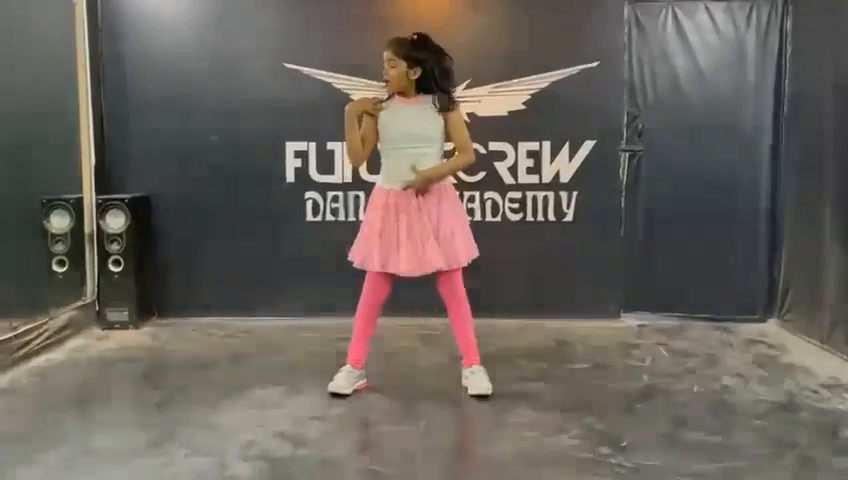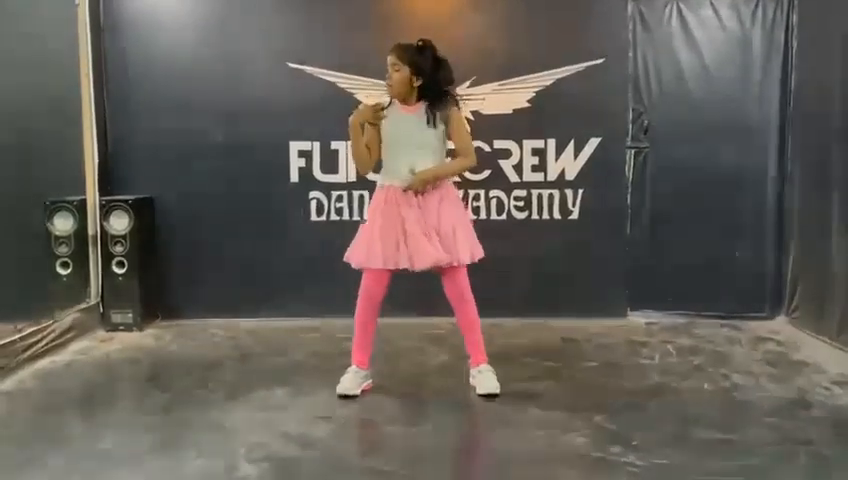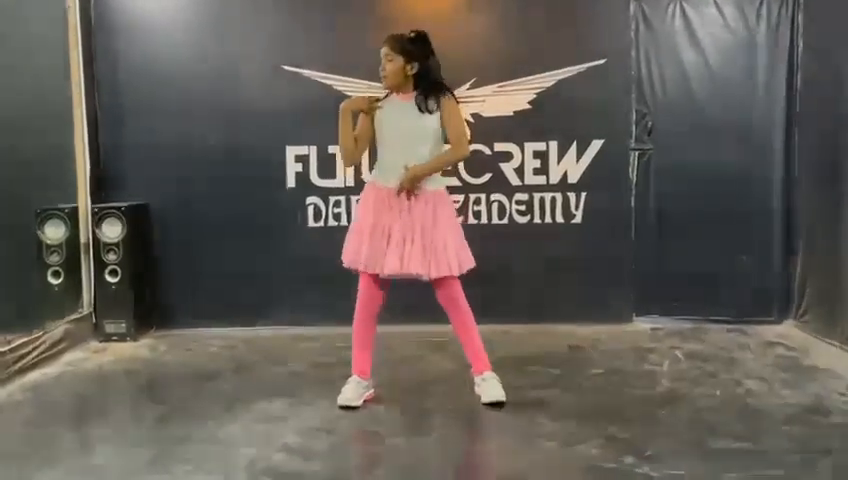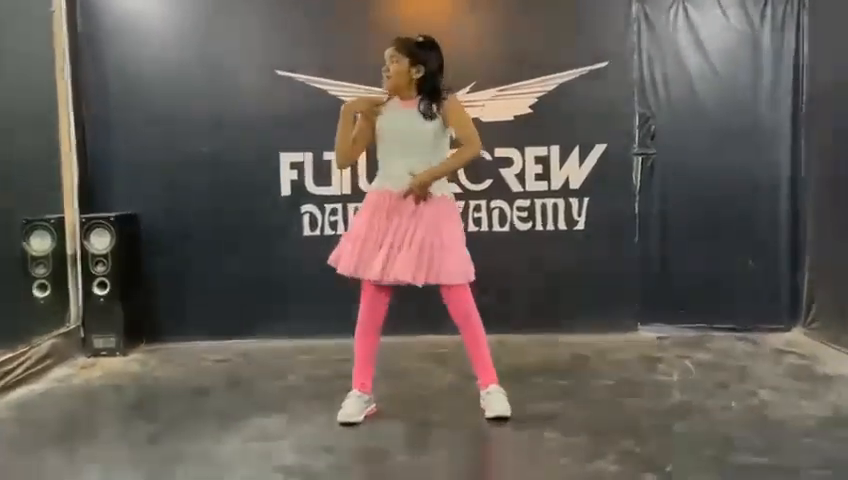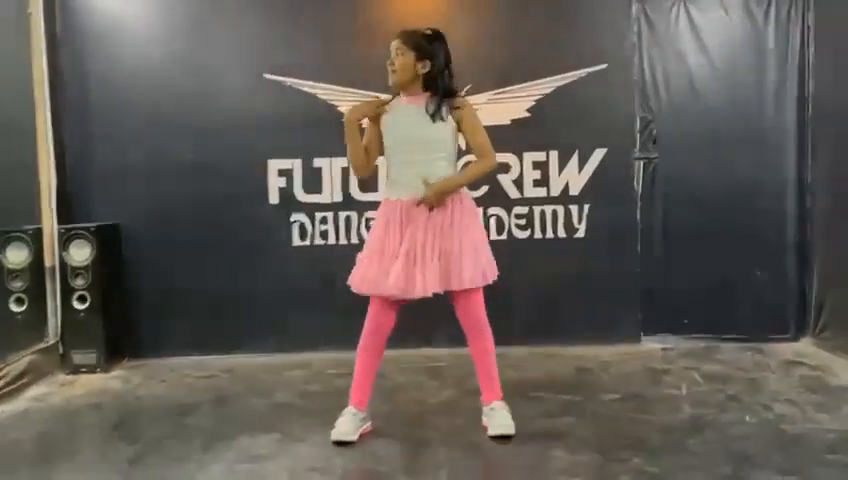
dt=0.2s
person 1, frame 1
left shoulder: (443, 105)
right shoulder: (378, 109)
left elbow: (467, 154)
right elbow: (357, 158)
left wrist: (432, 174)
right wrist: (351, 114)
left hip: (436, 202)
right hip: (390, 204)
left knee: (453, 288)
right knee: (374, 289)
left ankle: (472, 366)
right ankle: (354, 367)
person 1, frame 2
left shoulder: (444, 109)
right shoulder: (380, 115)
left elbow: (469, 158)
right elbow: (365, 166)
left wrist: (431, 175)
right wrist: (355, 124)
left hip: (438, 203)
right hip: (390, 204)
left knee: (459, 289)
right knee: (370, 291)
left ankle: (479, 365)
right ankle: (359, 368)
person 1, frame 3
left shoulder: (440, 101)
right shoulder: (375, 108)
left elbow: (460, 149)
right elbow: (350, 158)
left wrist: (418, 172)
right wrist: (347, 112)
left hip: (428, 205)
right hip: (381, 204)
left knee: (451, 295)
right knee: (368, 295)
left ankle: (483, 372)
right ankle: (360, 377)
person 1, frame 4
left shoulder: (443, 104)
right shoulder: (377, 111)
left elbow: (472, 146)
right elbow: (344, 159)
left wrist: (429, 176)
right wrist: (348, 112)
left hip: (432, 211)
right hip: (384, 211)
left knee: (461, 304)
right knee: (372, 305)
left ankle: (489, 386)
right ankle: (361, 392)
person 1, frame 5
left shoulder: (453, 105)
right shoulder: (382, 111)
left elbow: (488, 159)
right elbow: (362, 169)
left wrist: (446, 186)
right wrist: (352, 122)
left hip: (450, 216)
right hip: (399, 219)
left knee: (473, 314)
right knee: (379, 318)
left ankle: (493, 402)
right ankle: (357, 409)
